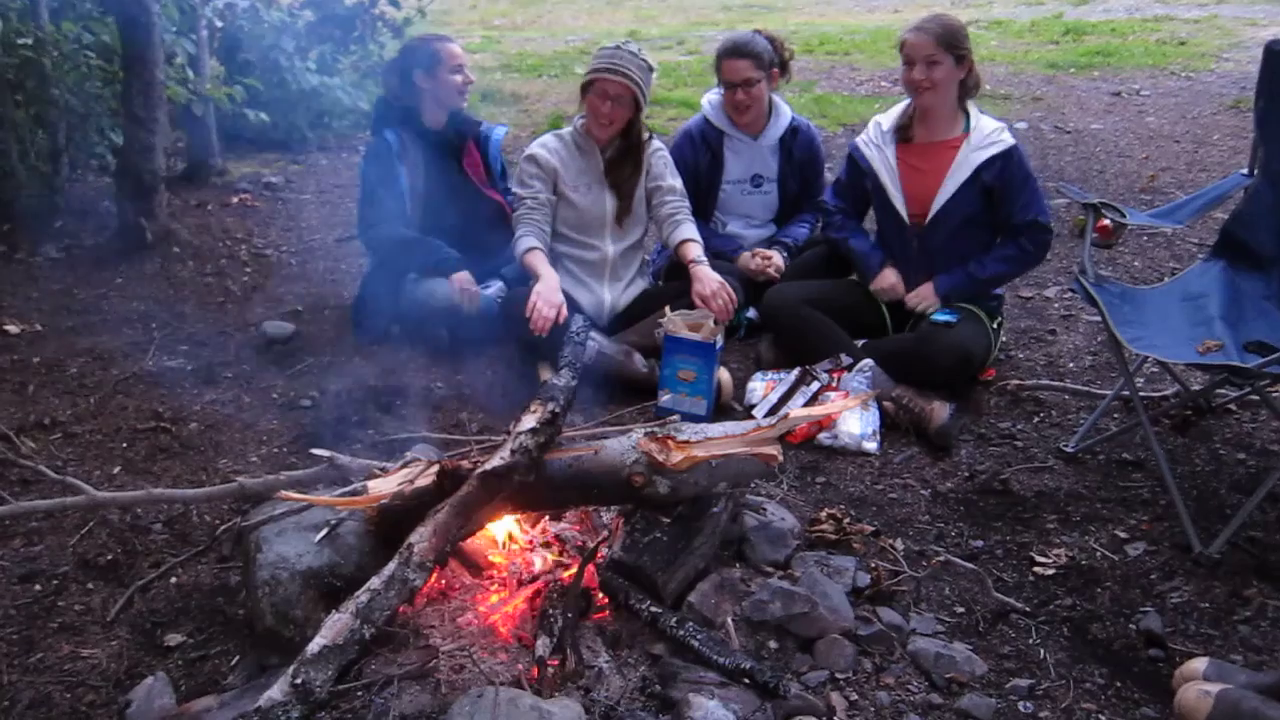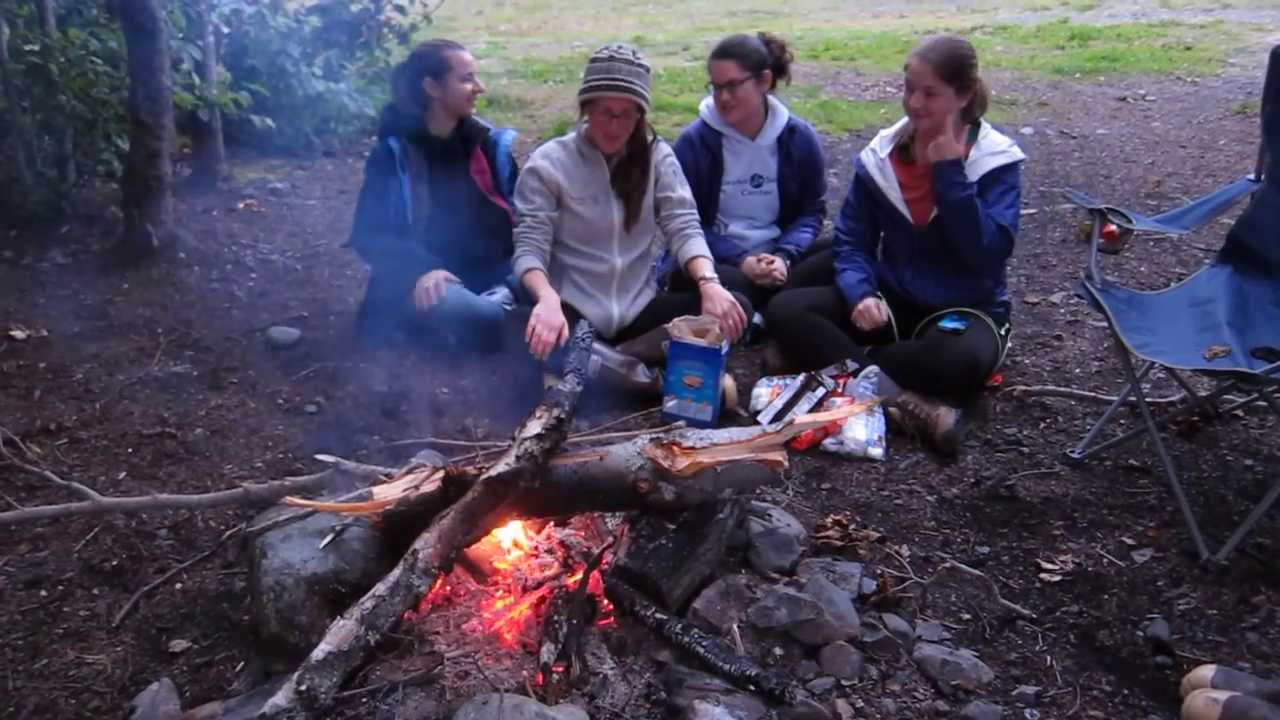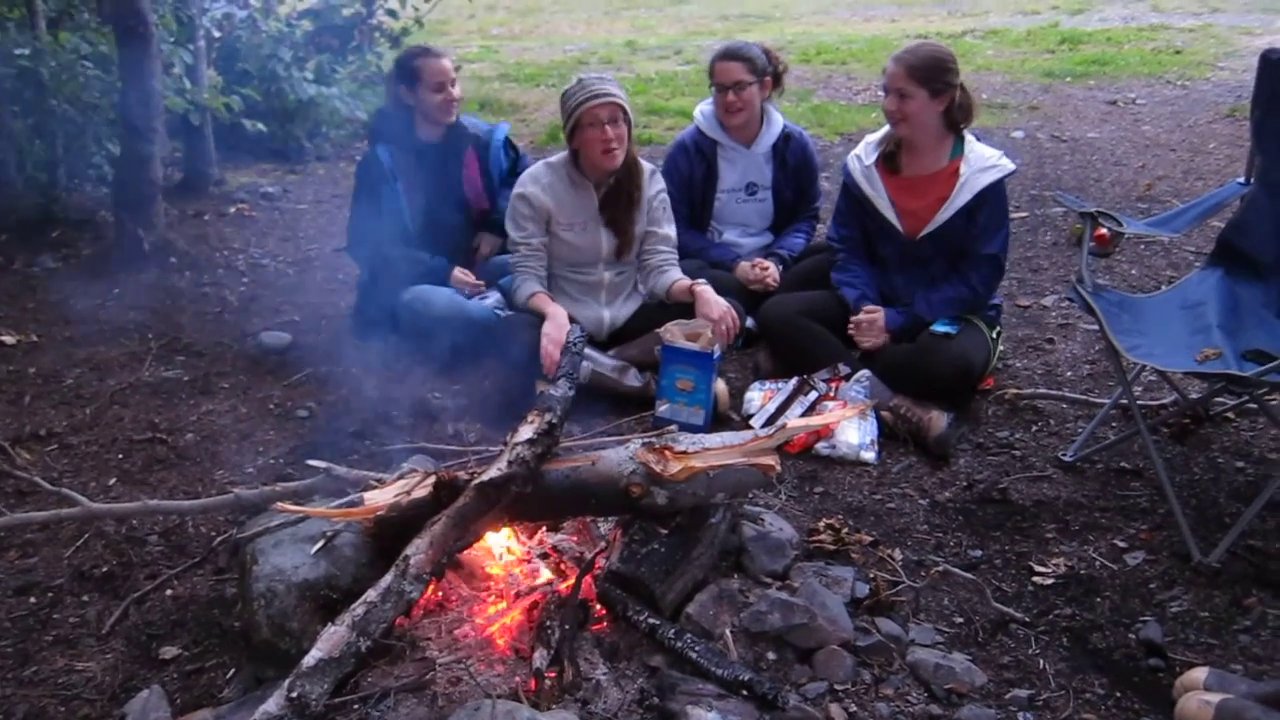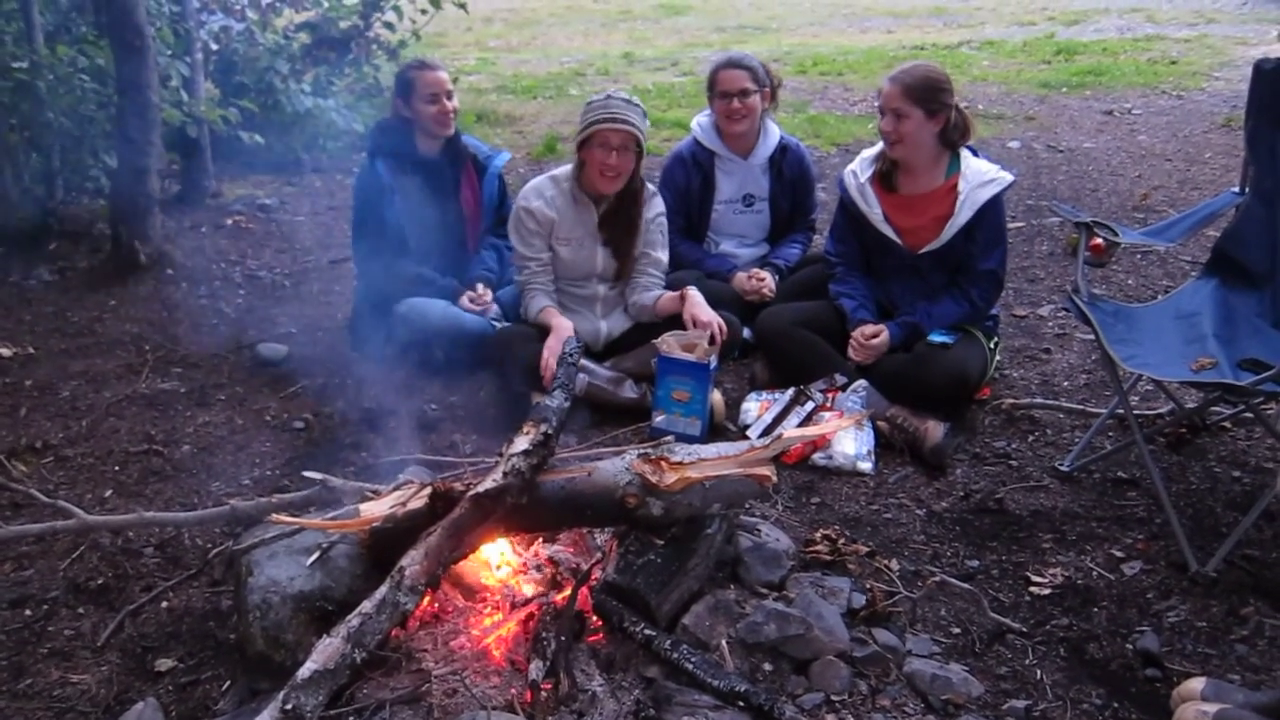
dt=0.7s
person 1, frame 1
left shoulder: (993, 152)
right shoulder: (876, 141)
left elbow: (1031, 239)
right elbow: (838, 214)
left wrist: (948, 285)
right wrist: (872, 266)
left hip: (960, 302)
right hip: (887, 294)
left knee: (952, 354)
right knee: (780, 304)
left ankle: (819, 352)
right ankle: (896, 393)
person 1, frame 2
left shoulder: (996, 161)
right shoulder: (880, 156)
left elbow: (988, 252)
right elbow: (851, 240)
left wrist: (950, 173)
right wrist: (861, 294)
left hip: (966, 309)
right hip: (891, 299)
left knee: (959, 361)
right knee: (785, 310)
left ankle: (838, 364)
right ankle: (901, 398)
person 1, frame 3
left shoulder: (981, 175)
right shoulder: (866, 162)
left elbow: (980, 276)
right elbow: (847, 250)
left wrist: (900, 321)
right wrist: (864, 307)
left hip: (953, 313)
right hip: (879, 305)
left knee: (954, 365)
right knee: (777, 315)
left ankle: (819, 365)
right ankle: (896, 404)
person 1, frame 4
left shoulder: (978, 190)
right shoulder: (861, 178)
left elbow: (978, 289)
right elbow: (845, 264)
left wrist: (899, 332)
right wrist: (860, 321)
left hip: (951, 323)
right hip: (875, 314)
left knee: (949, 375)
right knee: (774, 325)
left ankle: (826, 378)
right ankle: (891, 413)
person 2, frame 1
left shoulder: (650, 153)
right shoulder: (545, 153)
left elbow: (675, 216)
right elbow: (530, 230)
left wrist: (699, 265)
right wrist: (547, 279)
left hip: (631, 301)
right hip: (570, 304)
left knee: (723, 294)
right knee: (519, 308)
right ankle: (645, 366)
person 2, frame 2
left shoulder: (656, 156)
right shoulder: (549, 163)
left elbow: (684, 227)
right elbow: (530, 246)
left wrist: (709, 282)
right wrist: (547, 299)
left hip: (638, 309)
right hip: (574, 312)
left knee: (735, 309)
right knee: (523, 328)
right ankle: (657, 378)
person 2, frame 3
left shoulder: (647, 179)
right shoulder: (536, 186)
left elbow: (660, 267)
right elbow: (527, 275)
left wrist: (698, 289)
right wrist: (553, 312)
left hip: (629, 318)
right hip: (566, 321)
left knee: (726, 316)
right knee: (513, 333)
person 2, frame 4
left shoulder: (648, 201)
right shoulder: (539, 199)
left elbow: (643, 295)
right elbow: (535, 289)
left wrist: (687, 297)
right wrist: (559, 324)
left hip: (624, 333)
right hip: (564, 332)
left knee: (723, 330)
right knee: (507, 343)
left ankle: (578, 381)
right ankle: (646, 394)
person 3, frame 1
left shoulder: (477, 135)
right shoulder: (387, 148)
left elbow: (508, 198)
right elbow: (379, 231)
right wrist: (445, 264)
left hip: (488, 263)
right hip: (424, 273)
right knee: (426, 297)
person 3, frame 2
left shoulder: (489, 142)
right shoulder: (393, 155)
right elbow: (368, 235)
right wrist: (421, 269)
left hip: (493, 270)
right hip: (433, 277)
right knee: (437, 304)
person 3, frame 3
left shoulder: (480, 139)
right shoulder: (381, 162)
right elbow: (365, 245)
left wrist: (497, 225)
right wrist: (439, 272)
left hip: (477, 268)
right hip: (413, 281)
right knee: (422, 306)
person 3, frame 4
left shoulder: (479, 161)
right shoulder: (378, 176)
left elbow: (501, 230)
right elbow: (375, 259)
left wrist: (484, 280)
right wrist: (448, 294)
left hip: (473, 288)
right hip: (410, 296)
right knee: (415, 319)
person 4, frame 1
left shoulder: (802, 135)
right shoulder: (694, 137)
left elbow: (809, 208)
left wrist: (781, 251)
right wrist: (735, 256)
left hip: (772, 257)
right hip: (714, 258)
left ankle: (752, 310)
person 4, frame 2
left shoulder: (801, 137)
right shoulder: (694, 140)
left elbow: (812, 211)
left wrist: (784, 257)
right wrist: (740, 260)
left hip: (777, 259)
right hip: (719, 262)
right knee: (685, 274)
left ankle: (757, 315)
person 4, frame 3
left shoulder: (795, 143)
right shoulder: (688, 148)
left elbow: (806, 217)
right elbow: (677, 228)
left wrist: (777, 262)
right wrist: (733, 265)
left hip: (772, 262)
right hip: (715, 265)
right knee: (685, 275)
left ankle: (752, 315)
person 4, frame 4
left shoulder: (792, 155)
right shoulder: (685, 159)
left elbow: (802, 228)
right elbow: (672, 238)
left wrist: (773, 272)
right wrist: (730, 275)
left hip: (769, 273)
right hip: (712, 275)
right knee: (680, 285)
